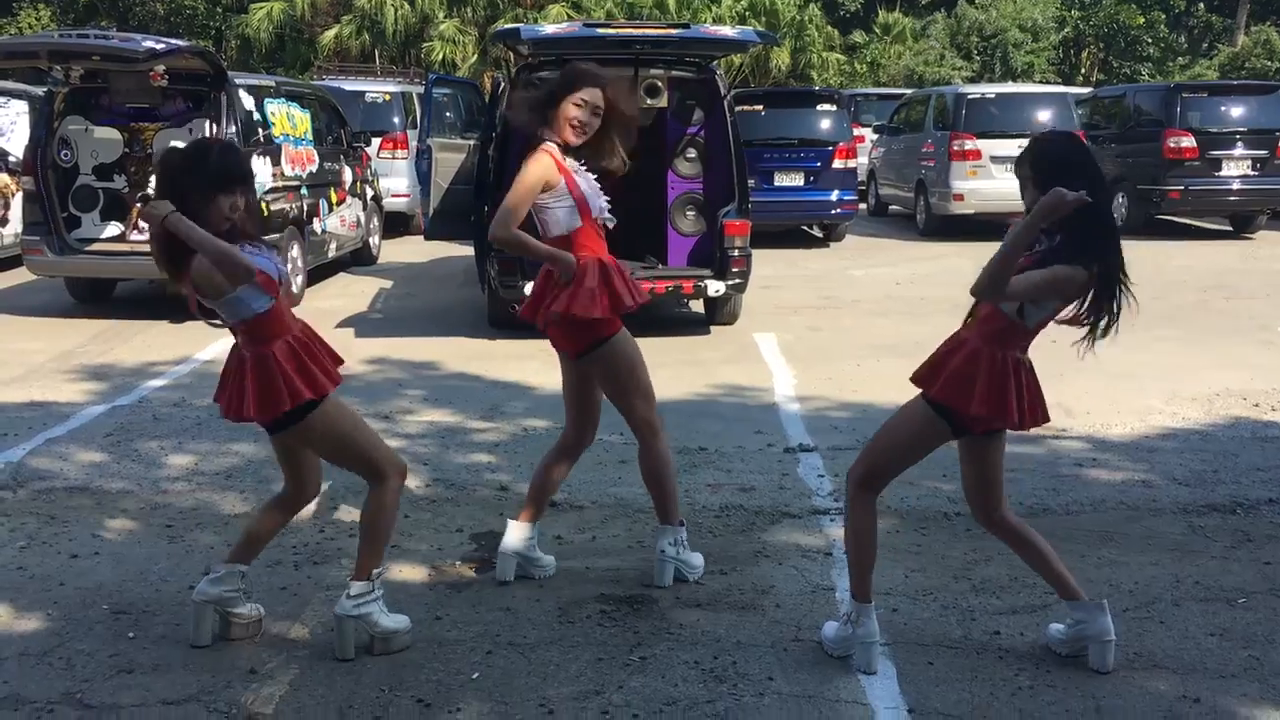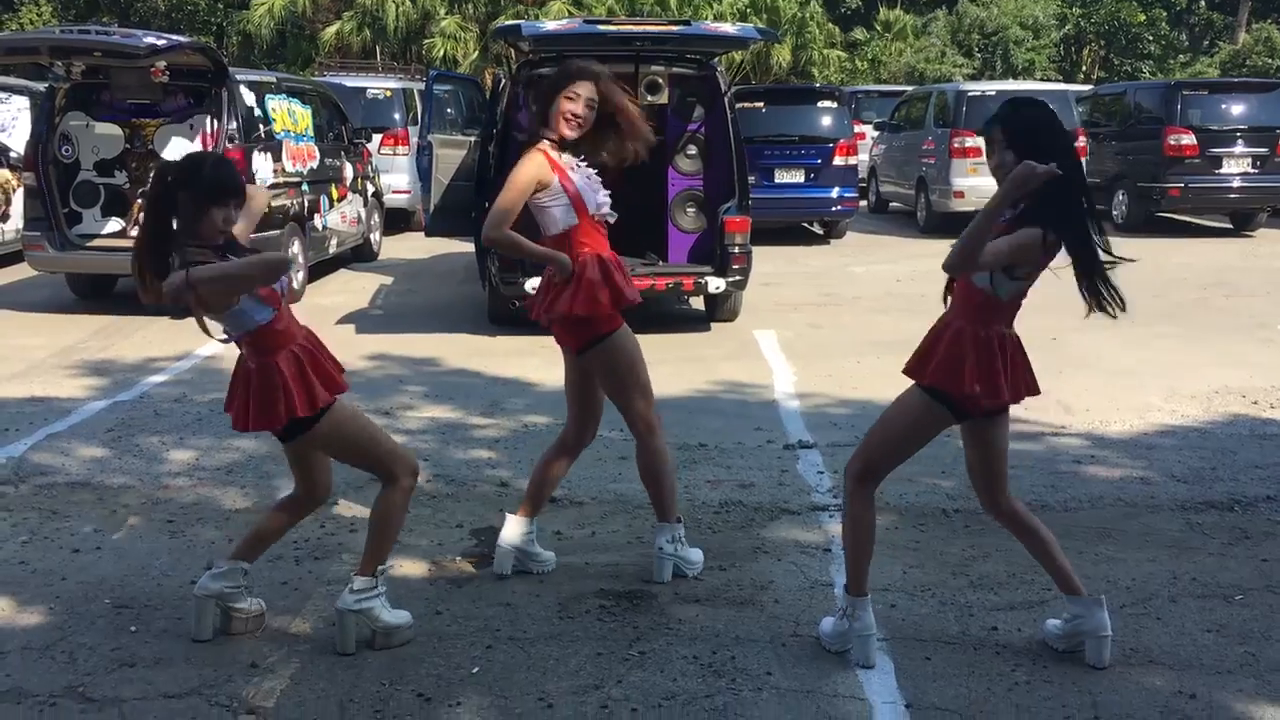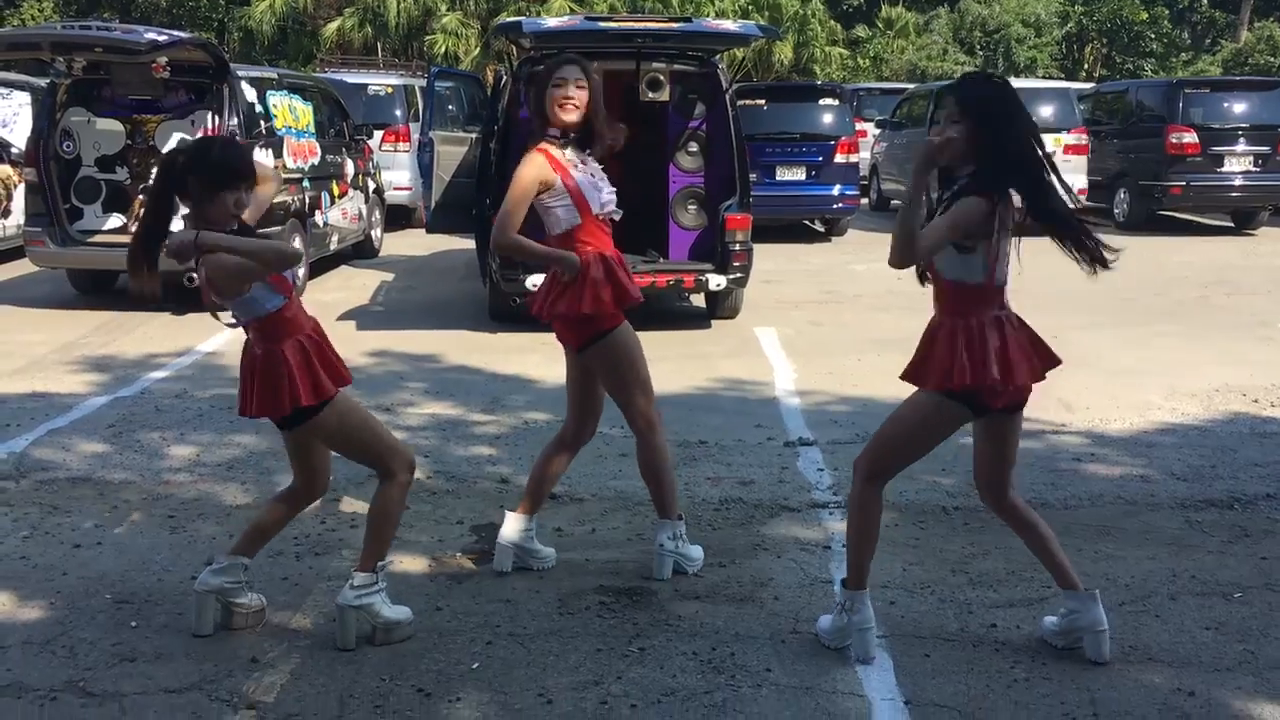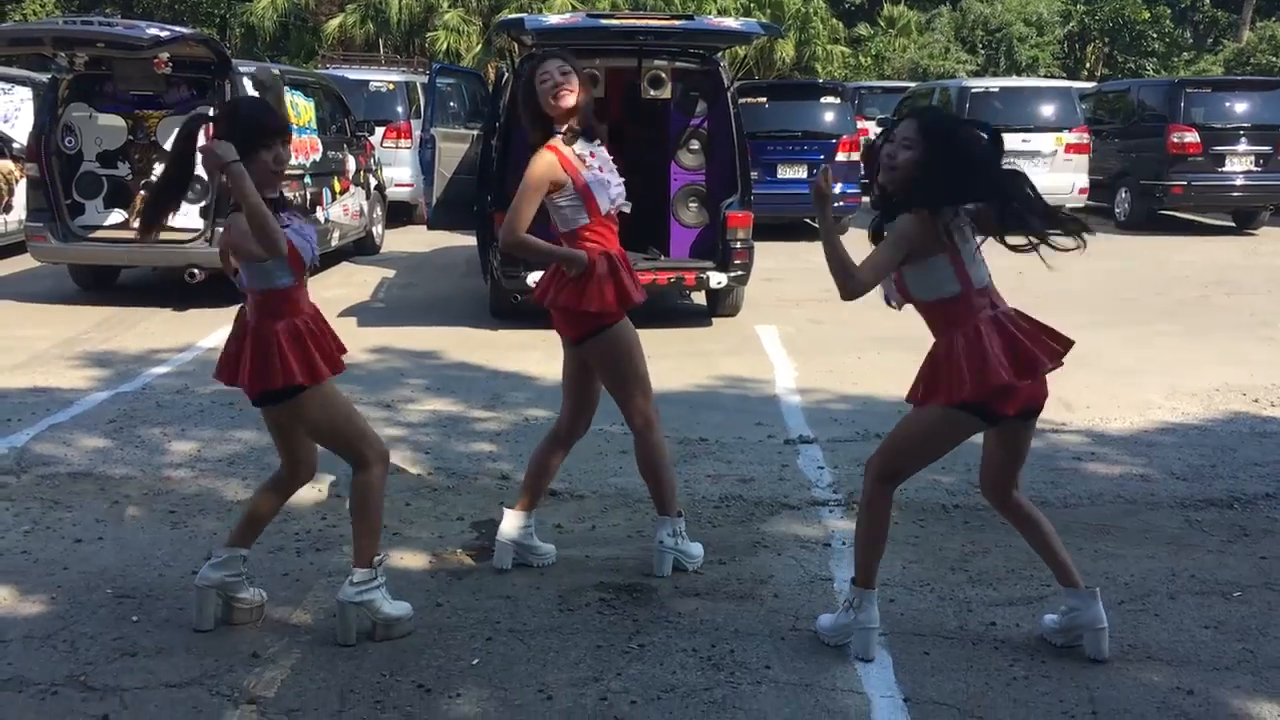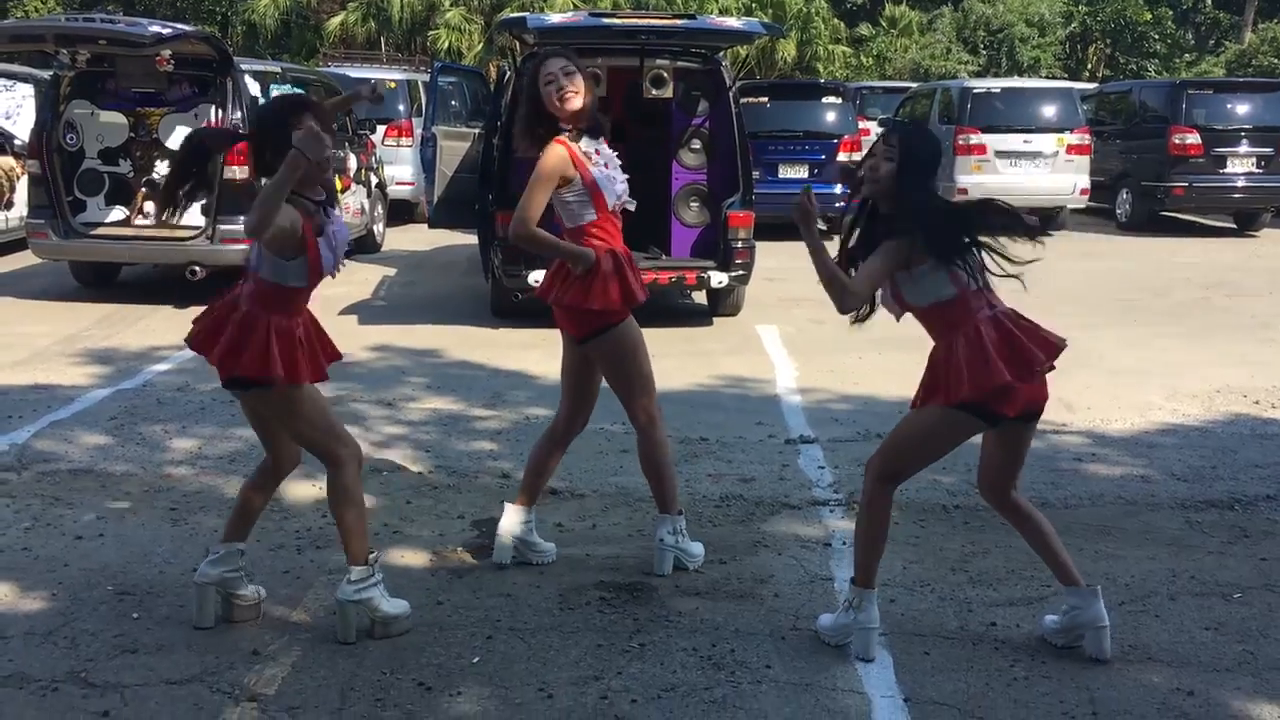
dt=0.1s
person 1, frame 1
left shoulder: (1069, 266)
right shoulder: (1057, 246)
left elbow: (992, 290)
left wrist: (1037, 225)
left hip: (975, 380)
right hip: (988, 381)
left knee: (862, 482)
right knee: (993, 513)
left ankle: (858, 624)
right ankle: (1087, 617)
person 1, frame 2
left shoulder: (1038, 229)
right shoulder: (1022, 207)
left elbow: (958, 263)
left wrist: (1006, 196)
left hip: (968, 361)
right hip: (981, 362)
left knee: (860, 475)
right knee: (998, 497)
left ankle: (855, 619)
right ankle: (1085, 611)
person 1, frame 3
left shoulder: (979, 198)
right shoulder: (975, 190)
left elbow: (903, 256)
left wrist: (920, 173)
left hip: (969, 360)
right hip: (1004, 356)
left knee: (869, 471)
right knee: (997, 494)
left ankle: (853, 615)
right ankle: (1080, 611)
person 1, frame 4
left shoulder: (914, 218)
right shoulder: (947, 206)
left elbow: (852, 285)
left wrist: (824, 213)
left hip: (977, 369)
right hip: (1014, 363)
left knee: (880, 475)
right knee: (1003, 493)
left ankle: (859, 613)
right ankle: (1082, 607)
person 1, frame 5
left shoulder: (899, 228)
right shoulder: (928, 217)
left elbow: (849, 300)
left wrist: (811, 233)
left hip: (976, 369)
right hip: (1011, 362)
left knee: (880, 473)
right knee: (1001, 492)
left ankle: (859, 612)
right ankle: (1083, 605)
person 2, frame 1
left shoulder: (219, 239)
right shoulder: (203, 263)
right elbow: (250, 269)
right wrist: (182, 227)
left hip: (284, 371)
right hip: (283, 377)
left knee: (299, 490)
right knee: (388, 469)
left ankle: (220, 588)
right ankle: (361, 601)
person 2, frame 2
left shoulder: (225, 246)
right shoulder: (205, 276)
left elbow: (260, 195)
right elbow: (278, 263)
right wrist: (189, 277)
left hip: (290, 376)
right hip: (287, 385)
left knee: (311, 492)
right knee: (402, 469)
left ankle: (222, 582)
right ankle: (364, 596)
person 2, frame 3
left shoulder: (233, 227)
right shoulder: (216, 262)
left elbow: (265, 182)
right elbow: (278, 262)
right wrist: (205, 237)
left hip: (290, 365)
right hip: (292, 372)
left knee: (311, 484)
right knee: (397, 464)
left ankle: (224, 577)
right ankle: (365, 592)
person 2, frame 4
left shoulder: (265, 195)
right shoulder: (242, 223)
left elbow: (274, 157)
right elbow: (276, 246)
right wrist: (236, 172)
left hip: (287, 345)
right hip: (278, 352)
left knee: (297, 468)
right knee: (370, 455)
left ankle: (224, 571)
right ankle: (363, 587)
person 2, frame 5
left shoulder: (310, 190)
right shoulder: (288, 211)
right elbow: (264, 232)
left wrist: (343, 103)
right wrist: (302, 161)
left hip: (265, 338)
right hip: (263, 346)
left knee: (282, 458)
right knee: (343, 454)
left ankle: (221, 571)
right ankle: (361, 586)
person 3, frame 1
left shoulder: (569, 163)
right shoulder: (543, 160)
right elbow: (500, 230)
right wrist: (558, 260)
left hip: (583, 305)
right hip: (582, 304)
left knee: (577, 434)
right knee: (649, 426)
left ankle: (519, 540)
right ankle: (672, 545)
person 3, frame 2
left shoulder: (572, 160)
right shoulder: (538, 160)
right elbow: (492, 232)
right wrist: (553, 260)
left hip: (586, 300)
right hip: (583, 301)
left knee: (578, 430)
right knee: (647, 423)
left ankle: (517, 535)
right ankle: (671, 542)
person 3, frame 3
left shoulder: (579, 152)
right shoulder: (540, 161)
right elbow: (502, 239)
right wrist: (564, 262)
left hip: (591, 296)
right hip: (588, 297)
left knee: (579, 427)
right knee: (646, 419)
left ankle: (517, 533)
right ankle: (672, 539)
person 3, frame 4
left shoulder: (590, 146)
right shoulder: (550, 157)
right elbow: (510, 237)
right wrist: (570, 259)
left hip: (593, 292)
right hip: (589, 293)
left knee: (572, 421)
right knee: (644, 416)
left ankle: (516, 530)
right ankle: (671, 536)
person 3, frame 5
left shoulder: (591, 143)
right shoulder: (558, 151)
right elbow: (521, 229)
right wrist: (580, 255)
left hip: (590, 292)
right hip: (593, 291)
left knee: (570, 418)
right knee: (647, 414)
left ankle: (516, 526)
right ankle: (671, 534)
